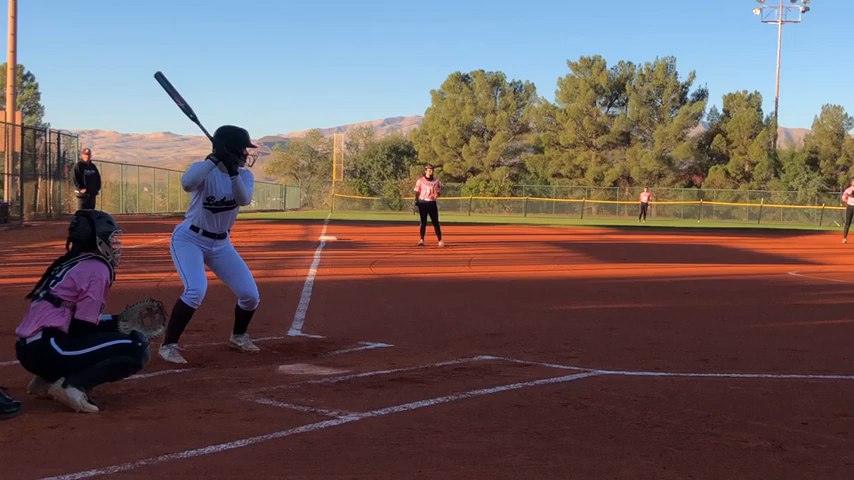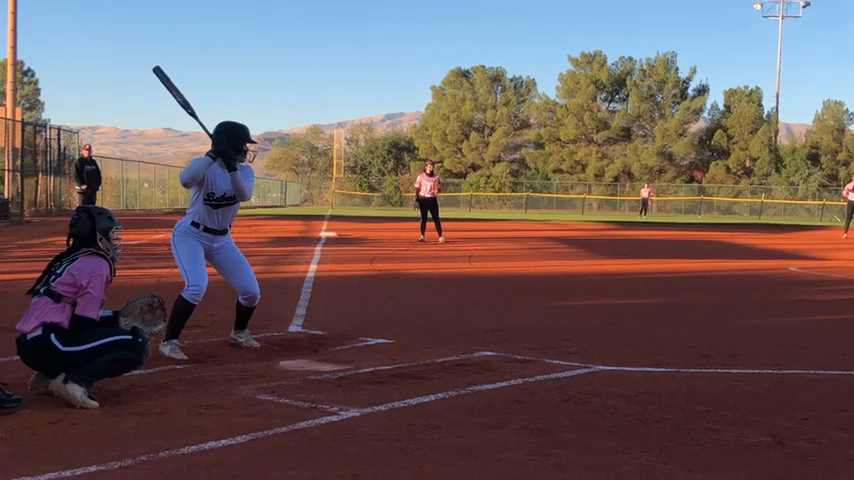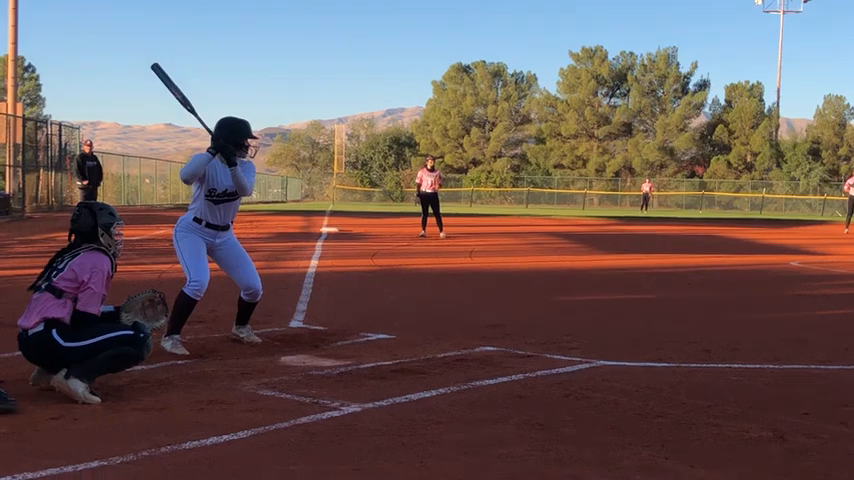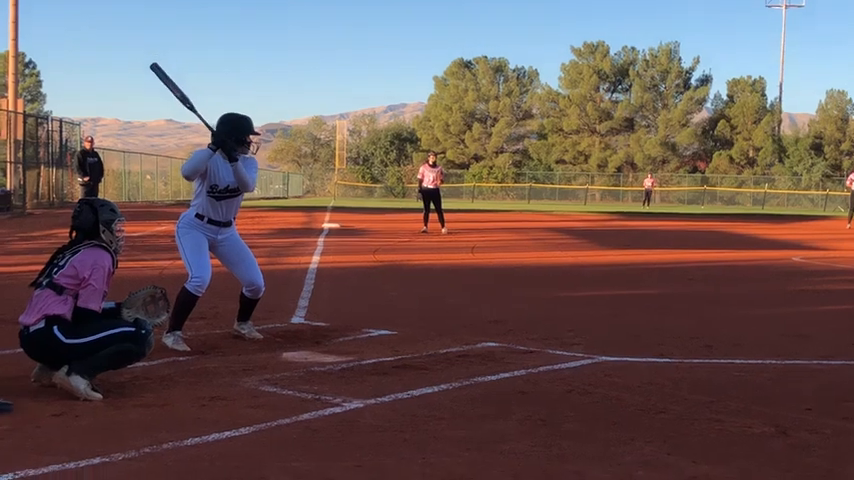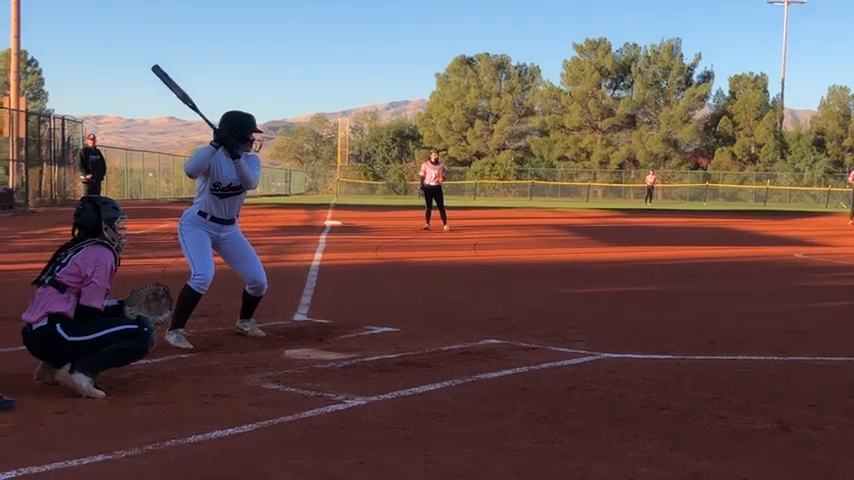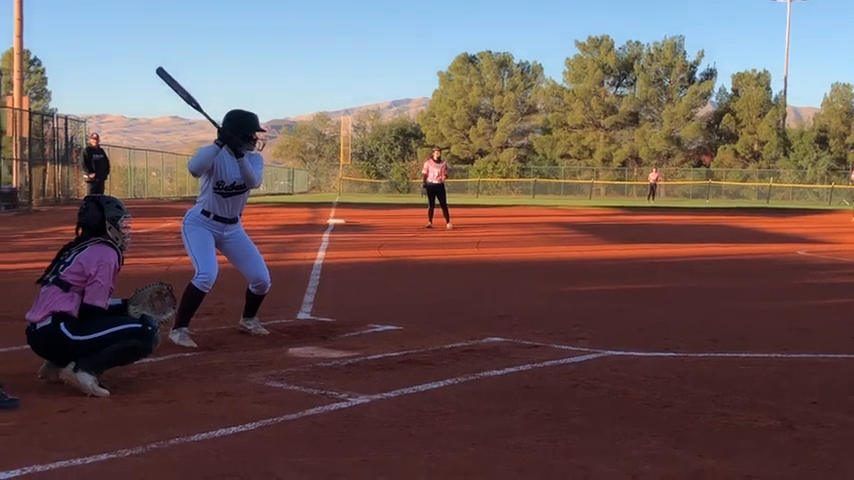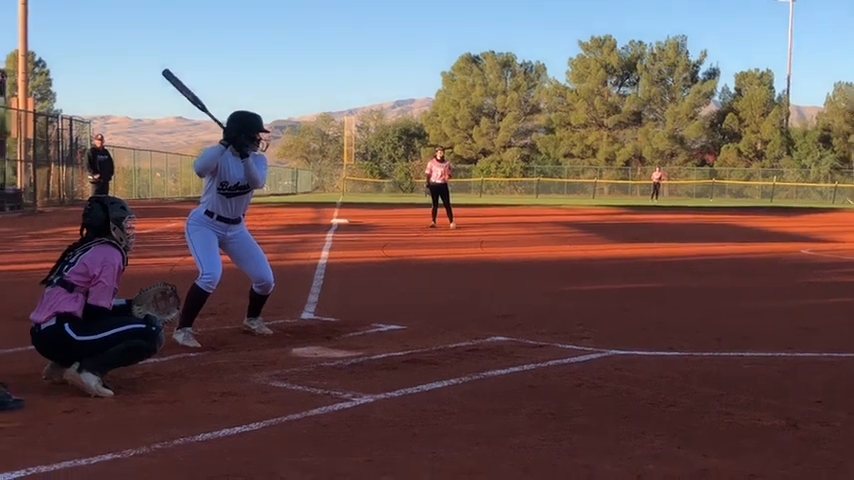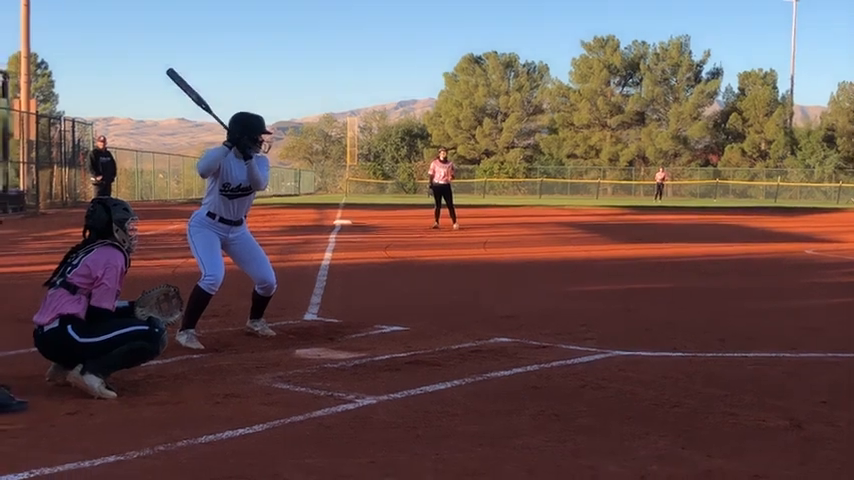
dt=0.1s
person 1, frame 1
left shoulder: (245, 175)
right shoulder: (203, 168)
left elbow: (244, 200)
right elbow: (187, 184)
left wrist: (234, 172)
right wrist: (215, 159)
left hip: (221, 242)
right hip: (189, 238)
left knee: (250, 294)
right knee: (196, 291)
left ankle: (238, 336)
right ankle: (168, 345)
person 1, frame 2
left shoulder: (245, 170)
right shoulder: (203, 164)
left elbow: (244, 195)
right elbow: (186, 181)
left wrist: (233, 168)
right wrist: (213, 156)
left hip: (222, 238)
right hip: (190, 234)
left knee: (251, 290)
right knee: (196, 286)
left ankle: (239, 332)
right ankle: (169, 341)
person 1, frame 3
left shoulder: (247, 166)
right shoulder: (206, 162)
left elbow: (245, 190)
right elbow: (186, 177)
left wrist: (232, 163)
right wrist: (212, 151)
left hip: (224, 235)
right hip: (192, 230)
left knee: (253, 286)
right knee: (198, 282)
left ankle: (241, 327)
right ankle: (171, 336)
person 1, frame 4
left shoulder: (249, 162)
right shoulder: (207, 157)
left elbow: (248, 186)
right elbow: (187, 173)
left wrist: (233, 159)
right wrist: (213, 147)
left hip: (226, 231)
right hip: (194, 226)
left knee: (256, 283)
right knee: (200, 279)
left ankle: (242, 323)
right ankle: (172, 333)
person 1, frame 5
left shoulder: (252, 160)
right shoulder: (210, 155)
left elbow: (250, 183)
right elbow: (190, 171)
left wrist: (235, 156)
right wrist: (215, 145)
left hip: (230, 229)
right hip: (197, 224)
left knee: (259, 280)
right knee: (203, 276)
left ankle: (245, 321)
right ankle: (175, 330)
person 1, frame 6
left shoulder: (254, 158)
right shoulder: (214, 154)
left elbow: (253, 183)
right elbow: (194, 169)
left wrist: (239, 154)
right wrist: (219, 143)
left hip: (232, 227)
right hip: (200, 223)
left knee: (262, 279)
right knee: (207, 275)
left ankle: (248, 319)
right ankle: (179, 329)
person 1, frame 7
left shoulder: (258, 159)
right shoulder: (217, 155)
left elbow: (257, 183)
right elbow: (200, 170)
left wrist: (244, 156)
right wrist: (225, 143)
left hip: (236, 227)
right hip: (204, 223)
left knee: (265, 278)
right knee: (211, 275)
left ankle: (252, 319)
right ankle: (183, 329)
person 1, frame 8
left shoulder: (261, 160)
right shoulder: (220, 156)
left elbow: (259, 185)
right elbow: (203, 171)
left wrist: (247, 157)
right wrist: (228, 144)
left hip: (237, 229)
right hip: (206, 225)
left knee: (267, 280)
right knee: (213, 277)
left ankle: (255, 321)
right ankle: (186, 331)
person 2, frame 1
left shoulder: (71, 262)
right shoulder: (98, 268)
right elbow: (82, 328)
left wrist: (119, 321)
left hip: (29, 347)
right hip: (47, 349)
left knee: (108, 334)
right knee: (138, 348)
left ankle: (48, 379)
right ankle: (73, 384)
person 2, frame 2
left shoulder: (71, 258)
right shoulder: (98, 264)
right elbow: (82, 323)
left wrist: (119, 317)
left hip: (30, 343)
right hip: (47, 345)
right knee: (138, 344)
left ankle: (49, 375)
right ankle: (74, 380)
person 2, frame 3
left shoulder: (72, 254)
right shoulder: (99, 260)
right elbow: (83, 319)
left wrist: (121, 312)
left hip: (32, 339)
right hip: (49, 340)
right knee: (139, 339)
left ankle: (50, 370)
right ankle: (75, 376)
person 2, frame 4
left shoulder: (75, 250)
right shoulder: (100, 256)
right elbow: (84, 315)
left wrist: (122, 309)
left hip: (33, 335)
right hip: (50, 337)
right knee: (141, 336)
left ankle: (52, 367)
right ankle: (77, 373)
person 2, frame 5
left shoulder: (75, 249)
right shoulder: (102, 254)
right elbow: (86, 314)
left wrist: (124, 306)
left hip: (36, 334)
right hip: (53, 334)
right knee: (143, 333)
left ankle: (55, 365)
right ankle: (80, 370)
person 2, frame 6
left shoulder: (80, 247)
right shoulder: (106, 253)
right elbow: (90, 313)
left wrist: (128, 305)
left hip: (40, 333)
right hip: (56, 334)
right knee: (147, 332)
left ankle: (59, 364)
right ankle: (84, 369)
person 2, frame 7
left shoulder: (84, 248)
right shoulder: (110, 253)
right elbow: (94, 312)
left wrist: (132, 305)
left hip: (44, 333)
right hip: (61, 334)
right knee: (152, 332)
left ankle: (63, 364)
right ankle: (88, 369)
person 2, frame 8
left shoulder: (87, 250)
right shoulder: (112, 255)
right elbow: (97, 314)
left wrist: (135, 307)
left hip: (47, 335)
right hip: (64, 336)
right knee: (154, 334)
left ankle: (66, 366)
right ankle: (91, 371)
